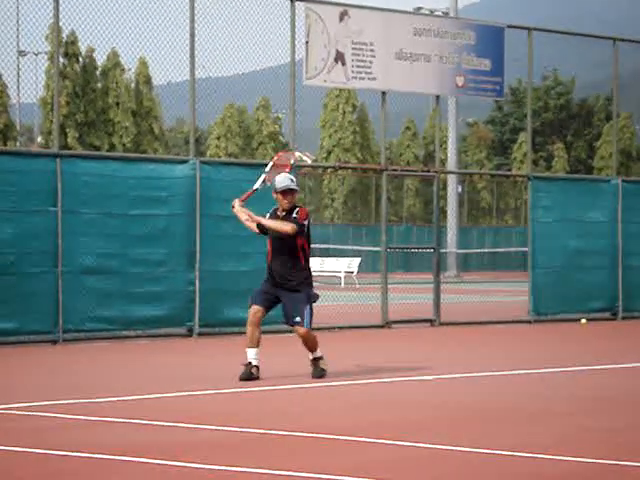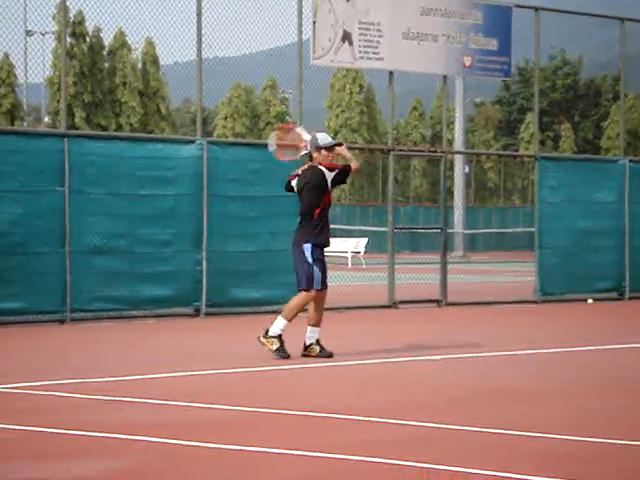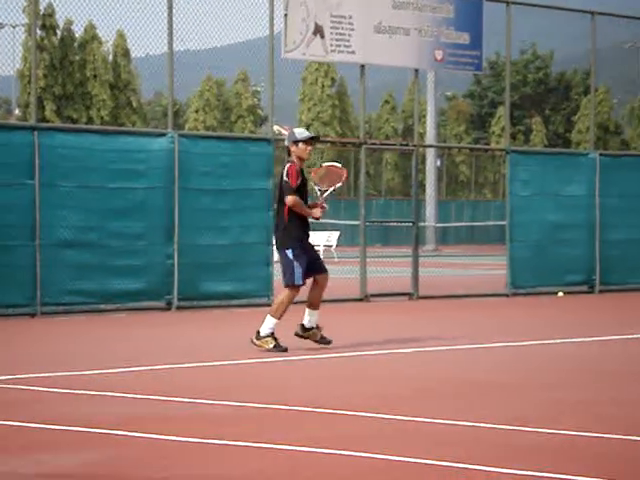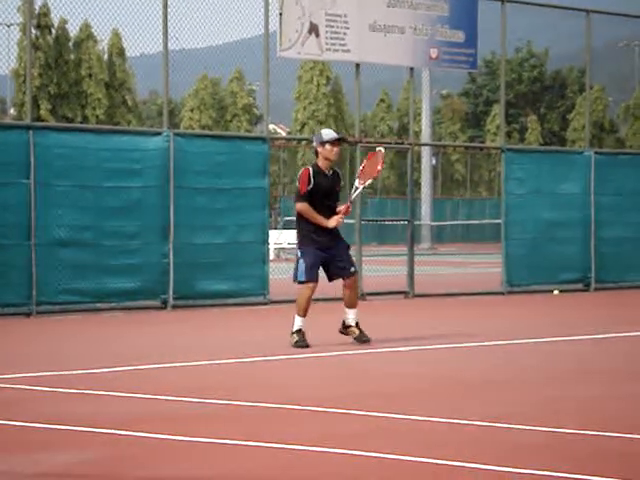
dt=0.7s
person 1, frame 1
left shoulder: (300, 214)
right shoulder: (273, 214)
left elbow: (290, 228)
right elbow: (259, 229)
left wrist: (259, 218)
right wrist: (239, 212)
left hip: (298, 284)
right hip: (273, 281)
left knee: (302, 330)
right knee: (254, 313)
left ankle: (317, 357)
right ankle: (252, 364)
person 1, frame 2
left shoulder: (302, 175)
right shoulder: (323, 171)
left elbow: (288, 185)
right elbow: (353, 166)
right wrist: (345, 153)
left hip: (310, 243)
right hip: (308, 243)
left knee: (320, 293)
right knee: (310, 293)
left ankle: (311, 343)
right ankle: (272, 334)
person 1, frame 3
left shoulder: (296, 171)
right shoulder: (292, 168)
right elbow: (290, 199)
left wrist: (312, 208)
right wrist: (311, 212)
left hip: (301, 237)
right hip: (290, 239)
left knee: (321, 277)
right knee: (293, 287)
left ankle: (309, 326)
right ankle: (263, 334)
person 1, frame 4
left shoulder: (335, 175)
right shoulder: (308, 173)
right elbow: (300, 205)
left wrist: (341, 210)
right wrist: (327, 222)
left hip: (332, 238)
right hip: (310, 239)
left knee: (351, 278)
right knee: (308, 285)
left ankle: (350, 324)
right ankle: (298, 330)
